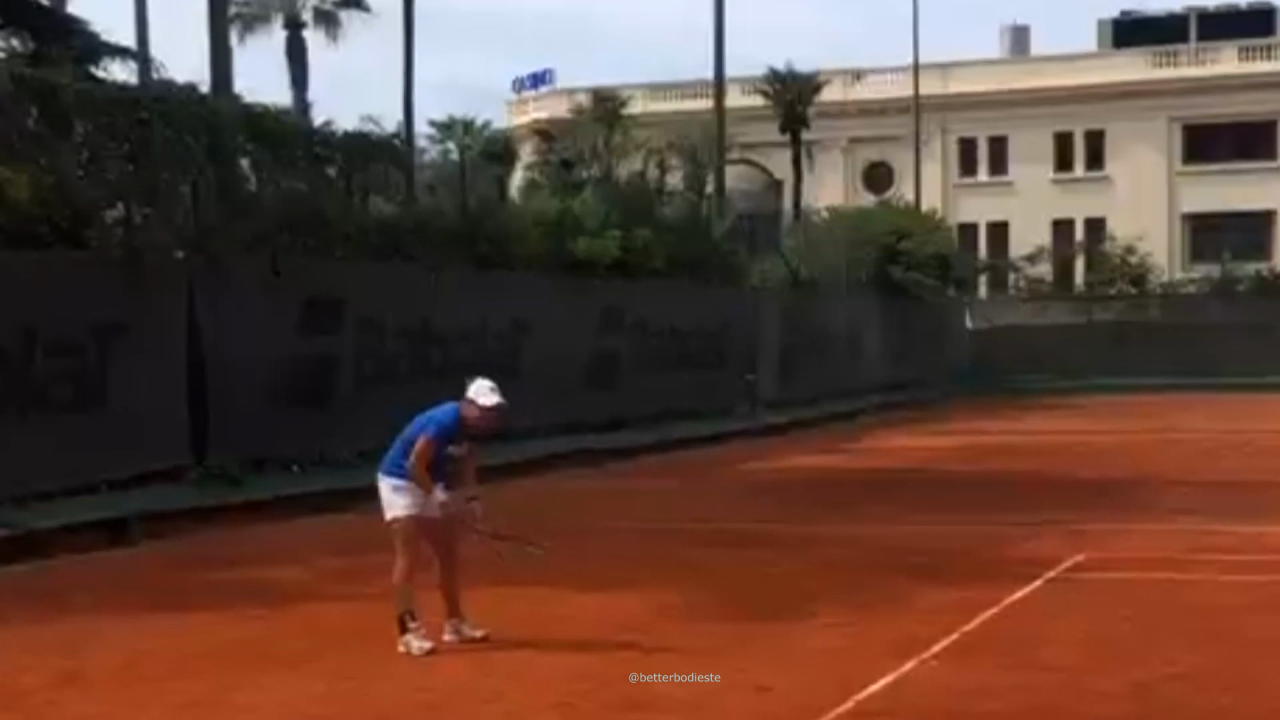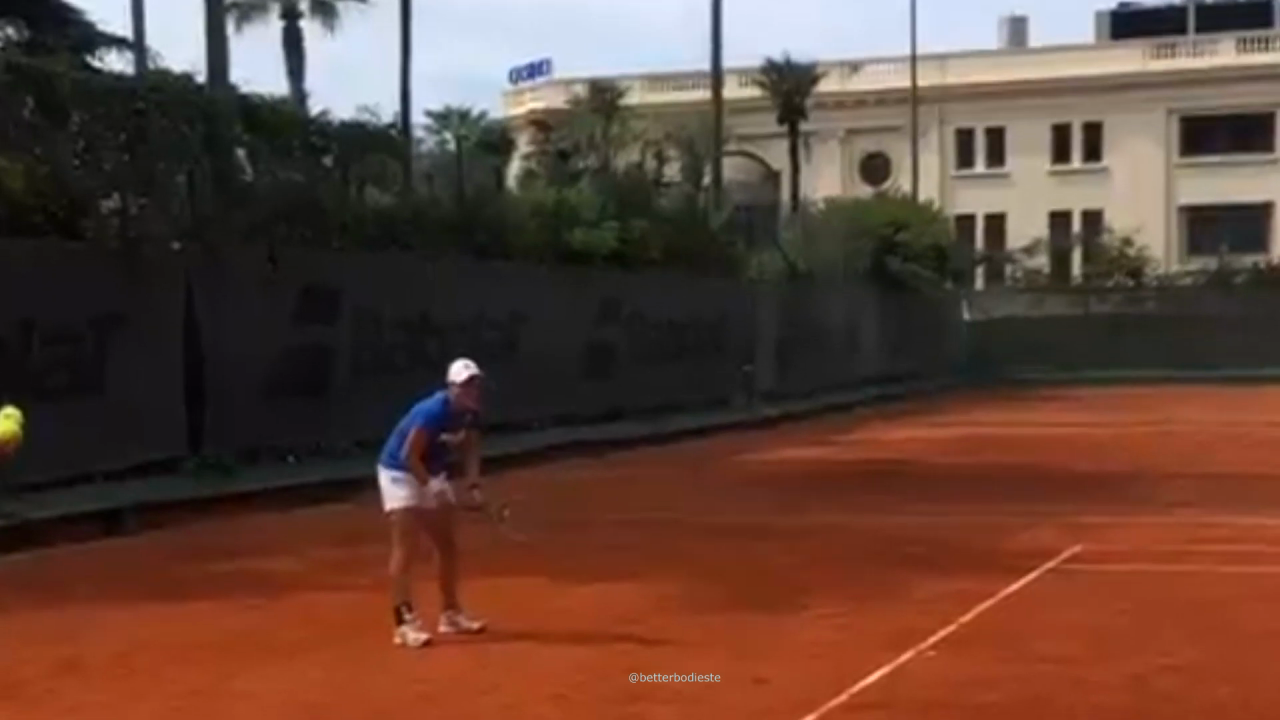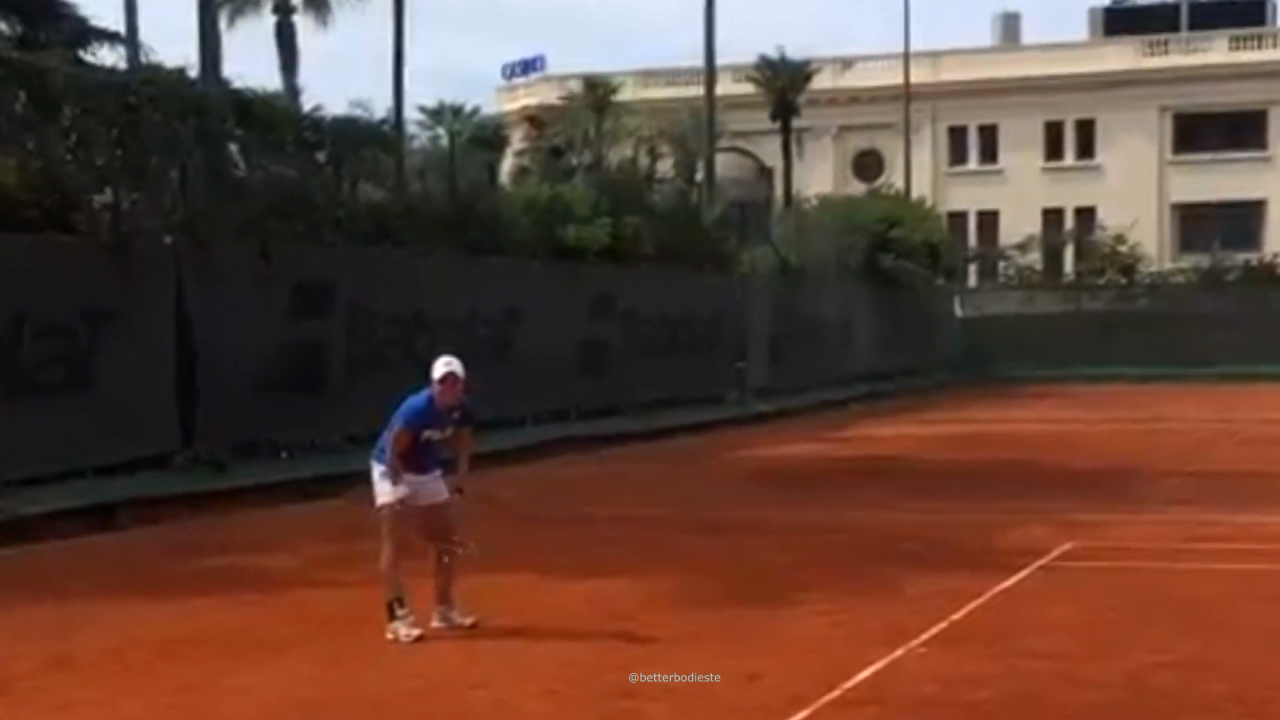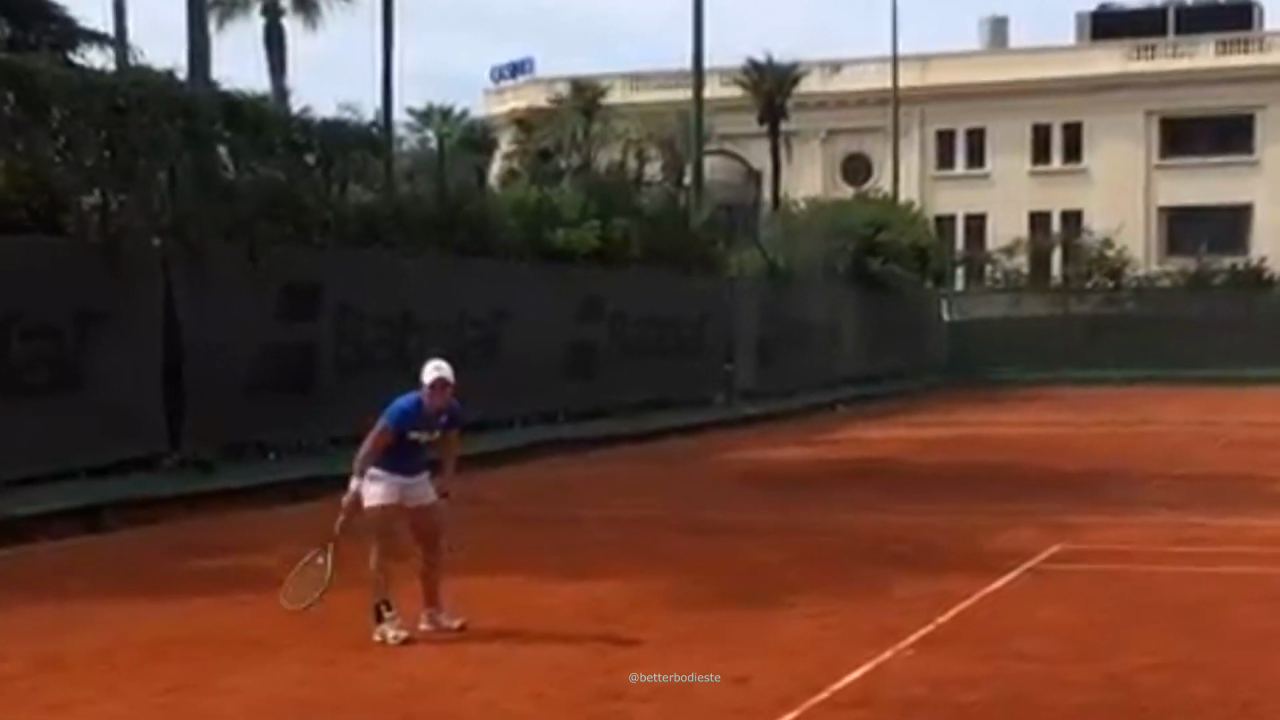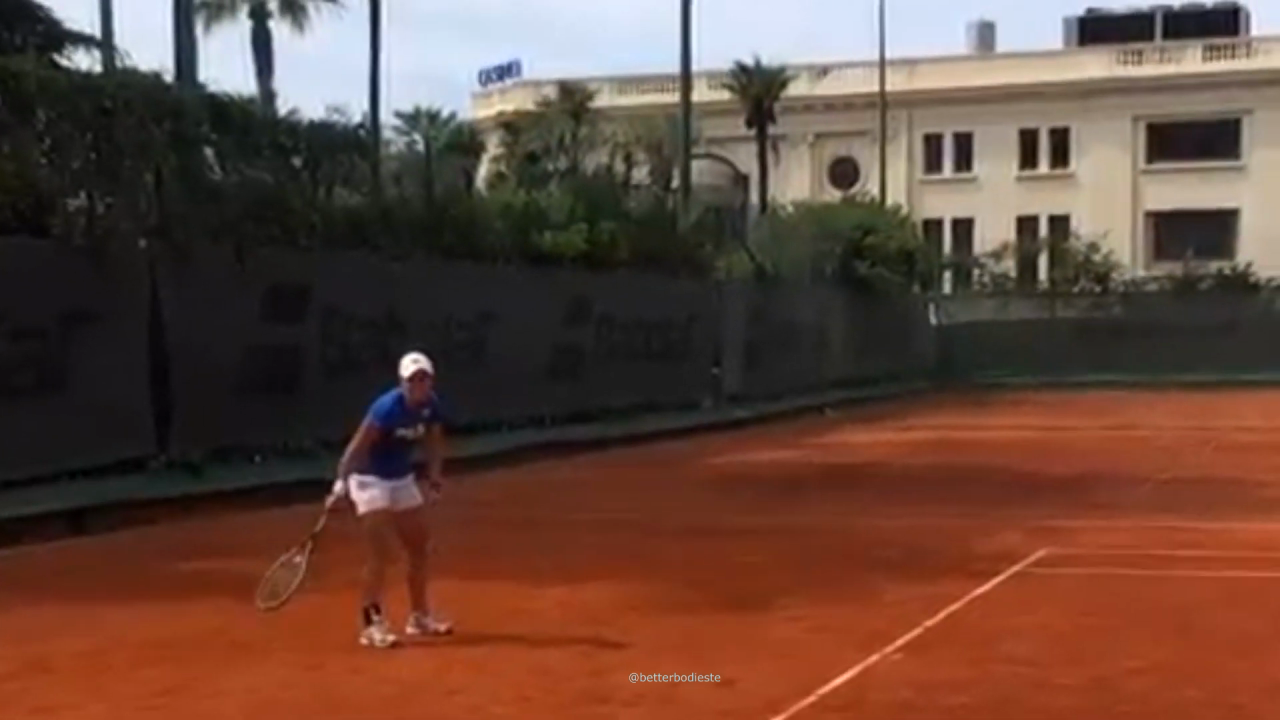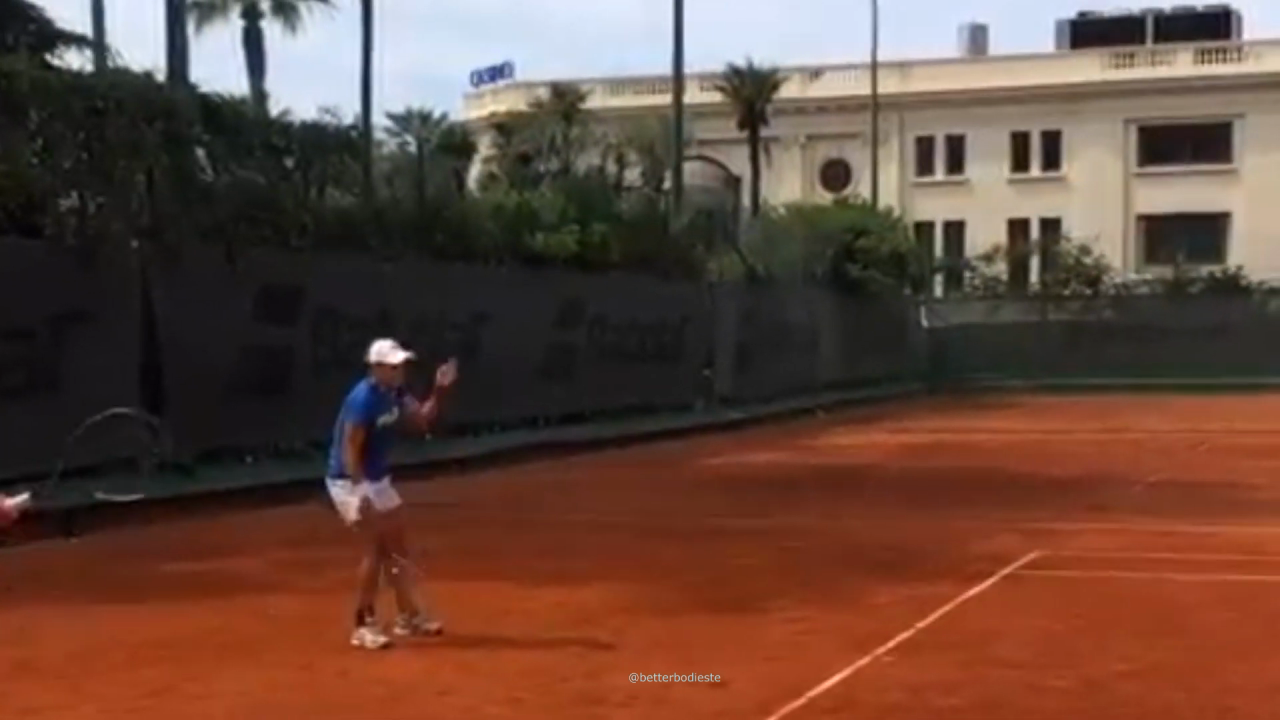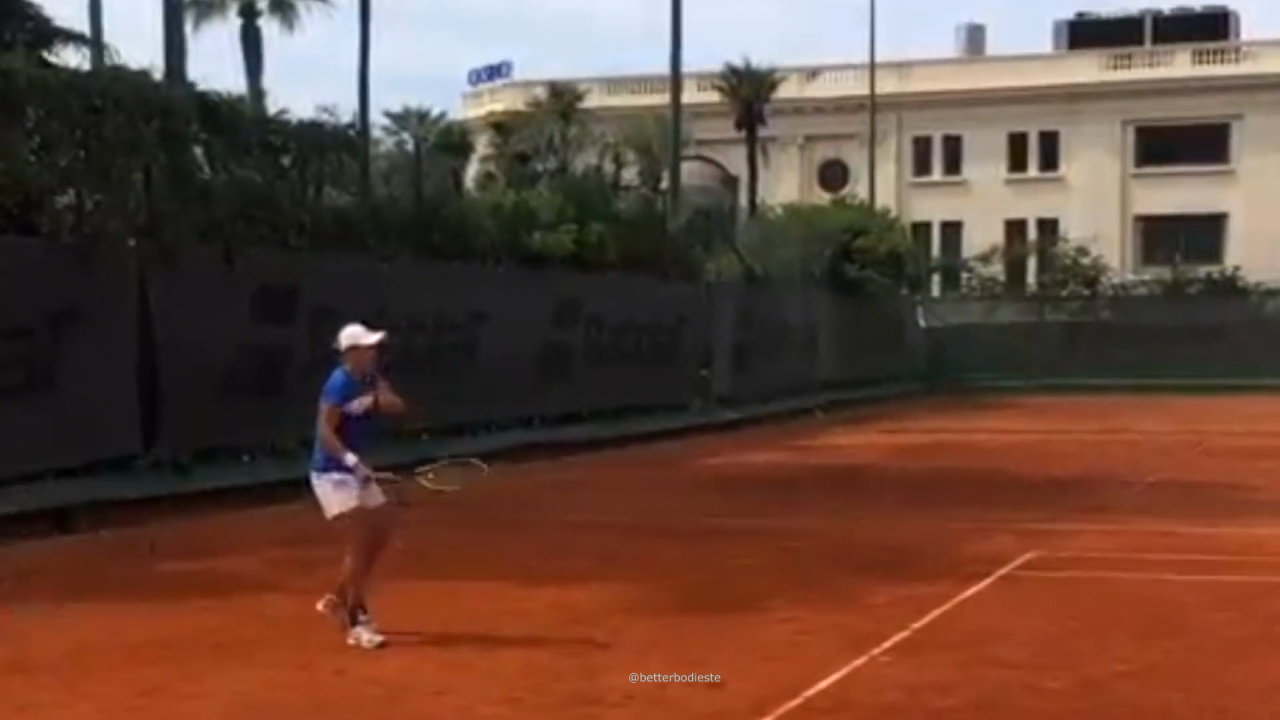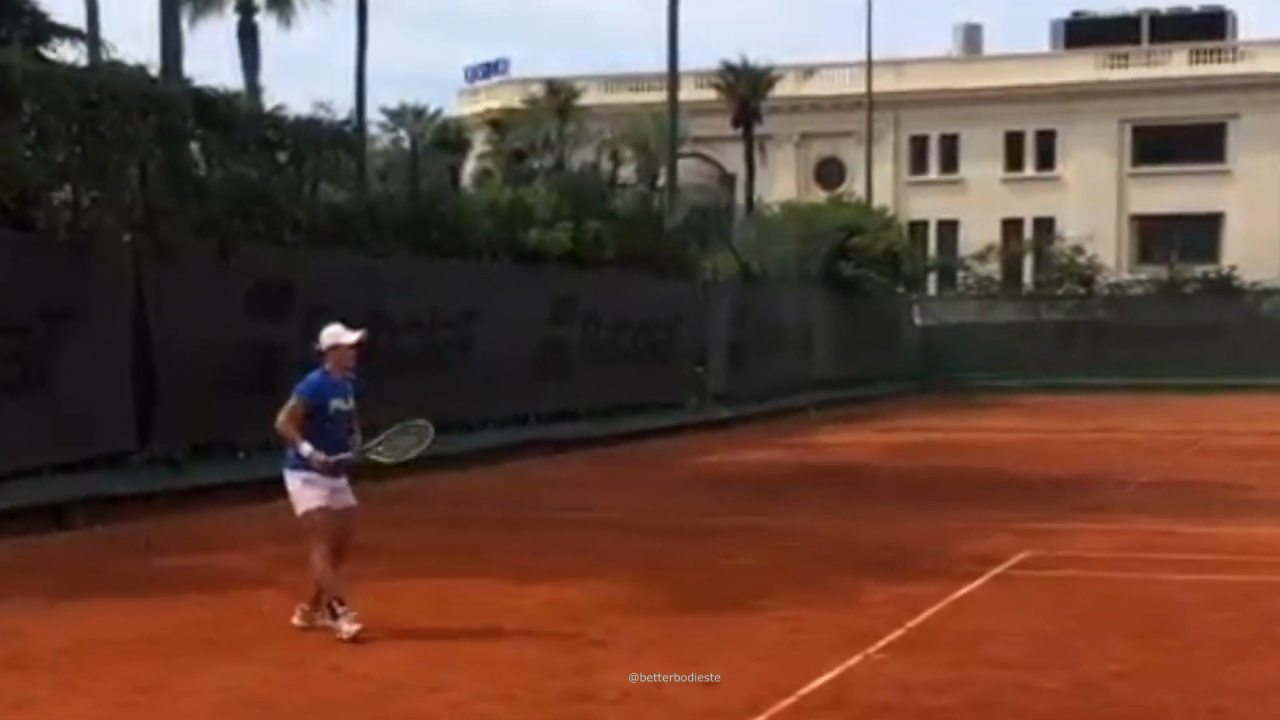
dt=0.3s
person 1, frame 1
left shoulder: (470, 425)
right shoulder: (444, 422)
left elbow: (465, 462)
right elbow: (414, 465)
left wrist: (471, 497)
right wrist: (439, 497)
left hip: (430, 486)
right hip: (400, 482)
left knee: (449, 554)
right knee: (409, 557)
left ankle: (455, 623)
right ankle: (409, 631)
person 1, frame 2
left shoulder: (470, 412)
right shoulder: (432, 411)
left elbow: (470, 449)
right elbow: (409, 456)
left wrist: (473, 484)
right wrist: (434, 488)
left hip: (433, 476)
right hip: (400, 474)
left knee: (448, 546)
right knee: (405, 548)
left ankle: (451, 614)
right ankle: (405, 623)
person 1, frame 3
left shoulder: (461, 409)
right shoulder: (416, 408)
left elbow: (462, 447)
right elbow: (391, 453)
left wrist: (456, 487)
right wrist: (401, 492)
left hip: (428, 473)
right hip: (393, 471)
left knee: (446, 541)
right knee: (393, 543)
left ankle: (444, 610)
right ankle: (397, 618)
person 1, frame 4
left shoulder: (451, 412)
right shoulder: (403, 410)
left elbow: (449, 450)
right elbow: (370, 447)
left wrist: (443, 488)
right wrist: (355, 486)
left hip: (416, 476)
right hip: (381, 474)
left knee: (432, 543)
right knee: (383, 545)
left ankle: (432, 612)
right ankle: (384, 620)
person 1, frame 5
left shoulder: (432, 405)
right shoulder: (387, 408)
left elbow: (433, 443)
right elbow: (356, 447)
left wrist: (434, 480)
right wrist: (340, 486)
left hip: (403, 479)
right hip: (370, 479)
left knee: (419, 546)
right knee: (380, 549)
left ankle: (419, 616)
right ankle: (372, 624)
person 1, frame 6
left shoulder: (395, 391)
right shoulder: (362, 400)
left elbow: (423, 420)
right elbow: (349, 450)
left wrist: (440, 390)
right wrist: (361, 495)
left hip: (377, 479)
right hip: (349, 482)
left knee: (397, 546)
right knee: (377, 550)
left ankle: (410, 617)
right ankle: (364, 625)
person 1, frame 7
left shoulder: (368, 379)
right shoulder: (338, 385)
left elbow: (397, 406)
right elbow: (324, 433)
left wrist: (372, 401)
right wrist: (355, 462)
left hip: (355, 472)
right hip: (333, 474)
left knee: (379, 537)
right knee: (359, 544)
left ankle: (338, 601)
right ankle: (357, 623)
person 1, frame 8
left shoulder: (349, 383)
right shoulder: (313, 385)
right elbow: (283, 424)
left wrist: (356, 437)
right wrist: (308, 452)
left hip: (336, 474)
right hip: (306, 474)
left knee: (341, 545)
right knee: (324, 544)
left ankle: (310, 610)
right ankle: (339, 615)
